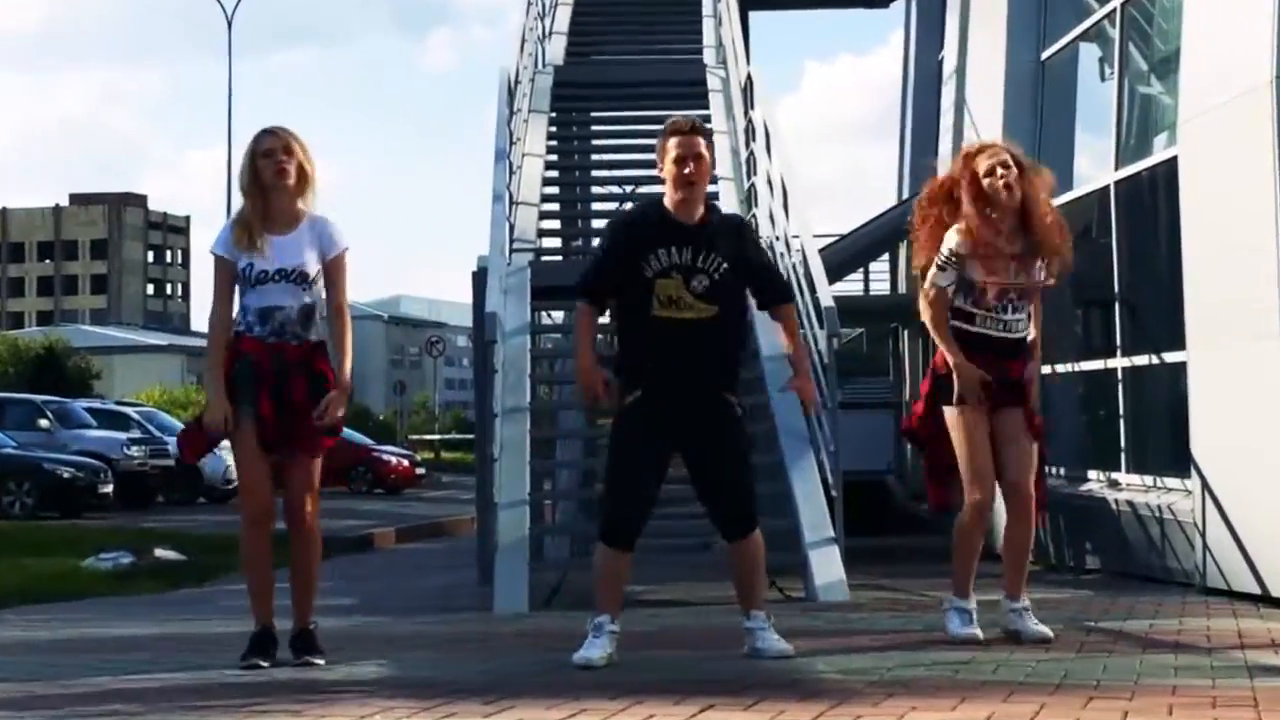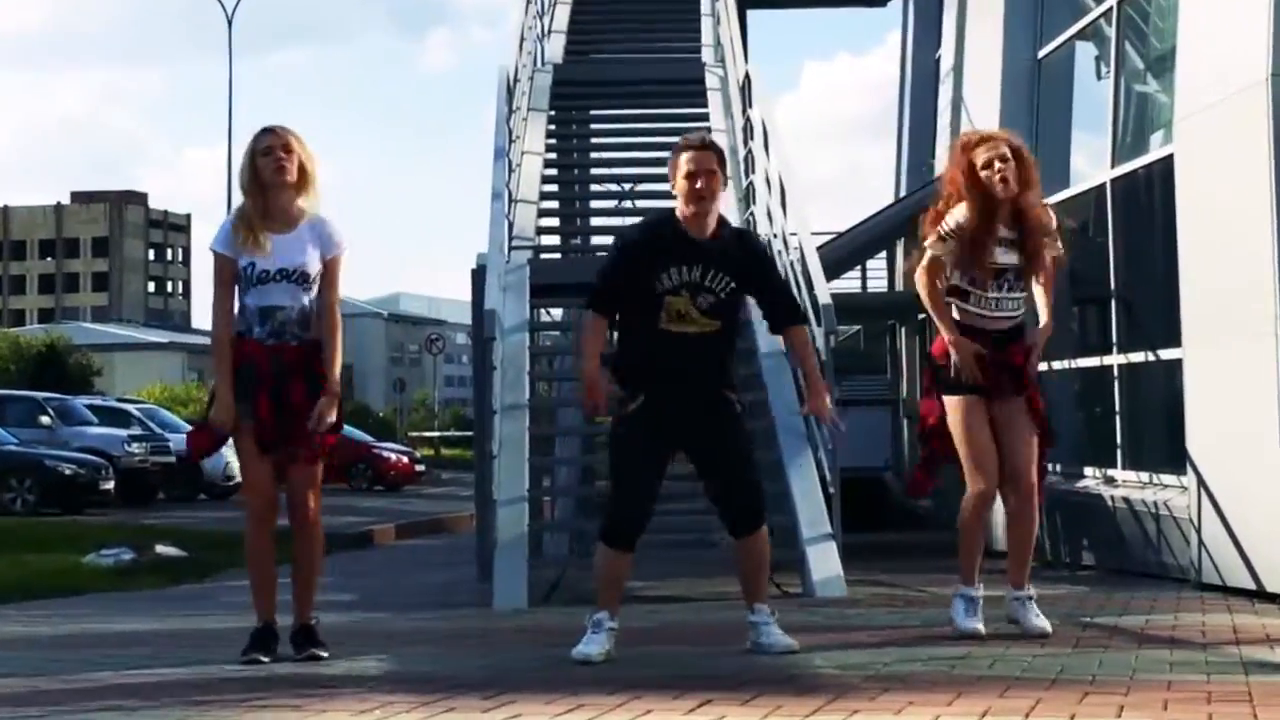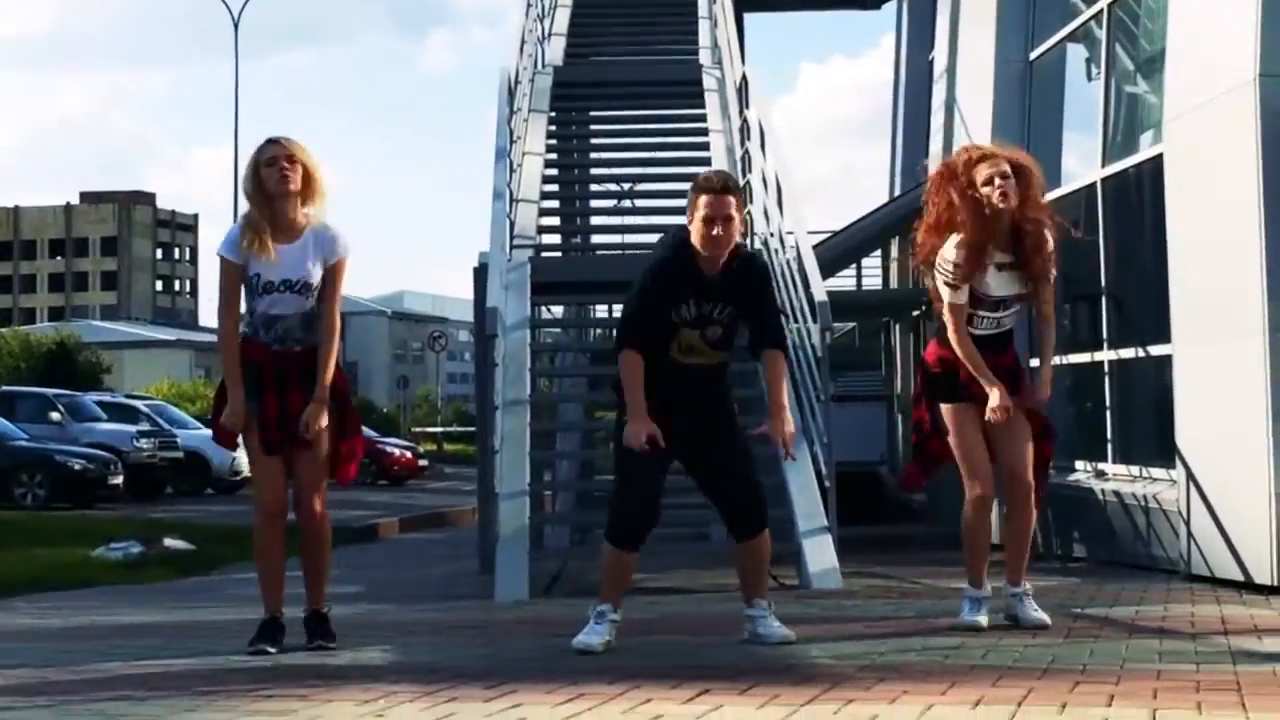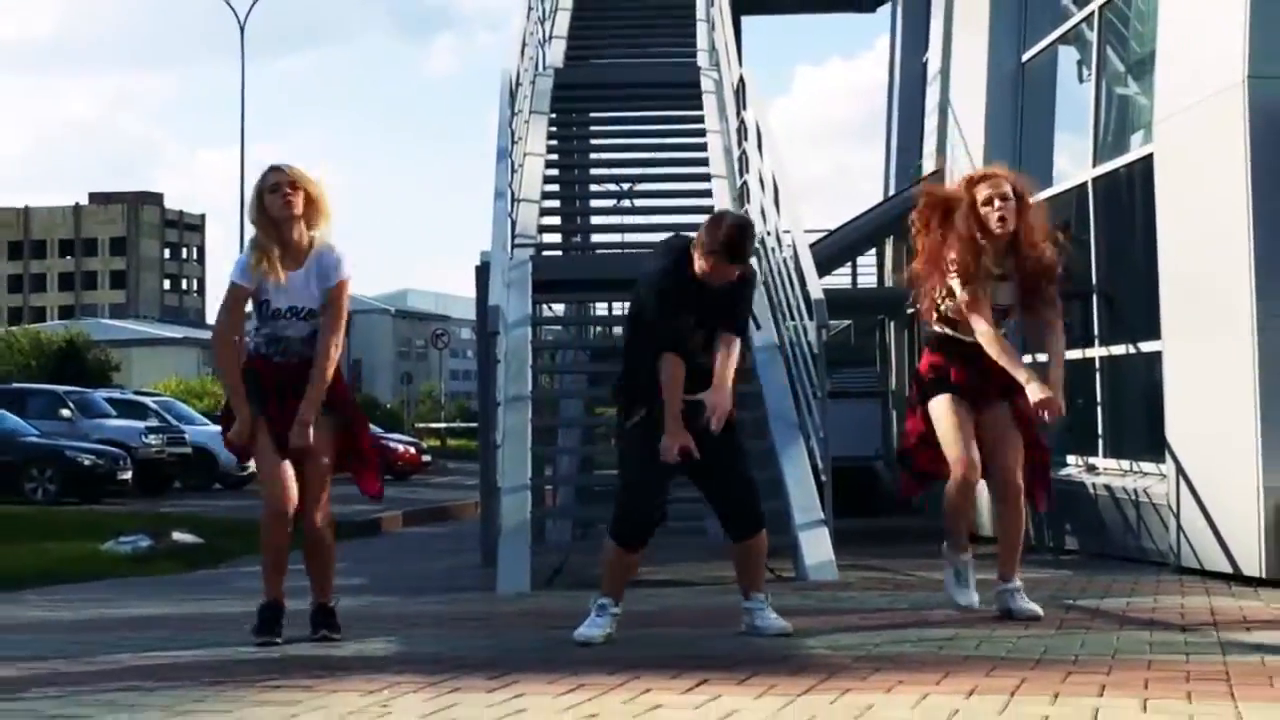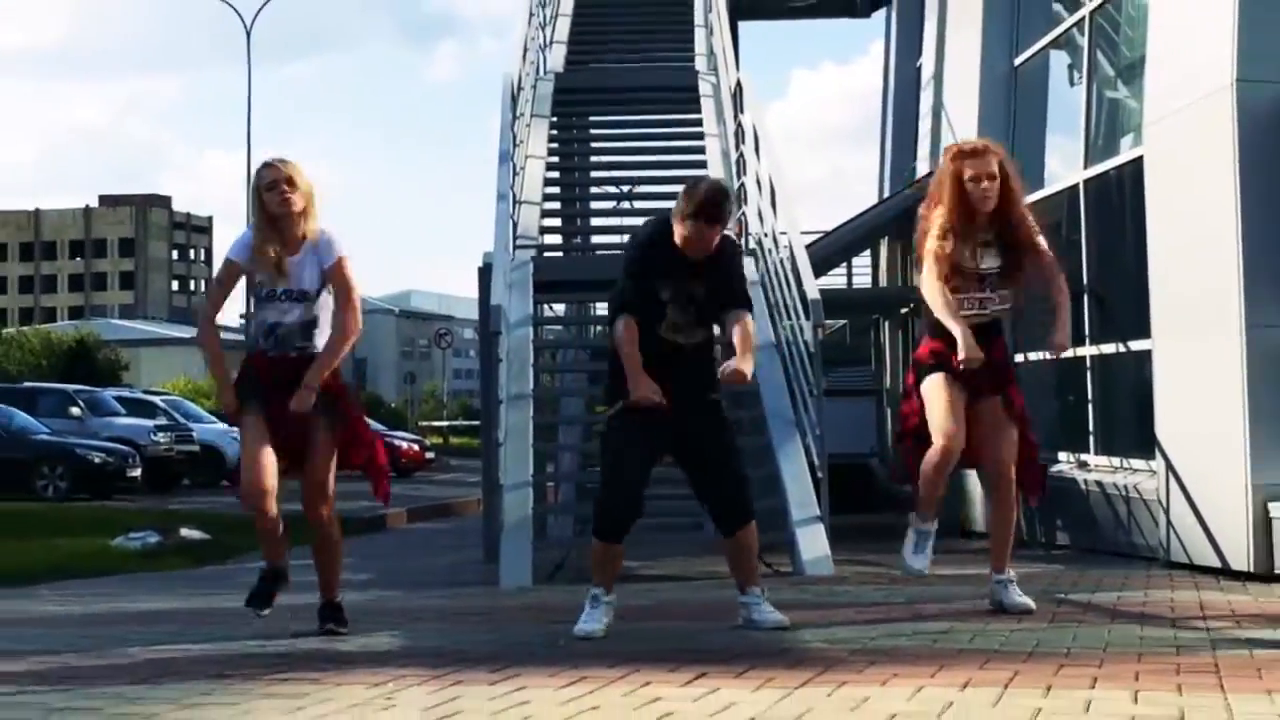
dt=0.1s
person 1, frame 1
left shoulder: (322, 232)
right shoulder: (236, 234)
left elbow: (338, 313)
right elbow: (221, 315)
left wrist: (342, 384)
right wrist: (216, 390)
left hip: (305, 368)
right hip: (250, 367)
left knee: (302, 507)
right knee: (256, 507)
person 1, frame 2
left shoulder: (320, 231)
right shoulder: (234, 231)
left elbow: (330, 315)
right elbow: (222, 317)
left wrist: (332, 390)
right wrist: (223, 393)
left hip: (304, 367)
right hip: (251, 368)
left knee: (303, 502)
right knee: (260, 504)
right ankle: (264, 625)
person 1, frame 3
left shoulder: (325, 237)
right shoulder: (242, 237)
left elbow: (329, 322)
right elbow: (228, 320)
left wrist: (321, 398)
right wrist: (234, 395)
left hip: (309, 369)
right hip: (259, 369)
left knee: (310, 501)
right knee: (270, 502)
left ankle: (316, 611)
right ankle: (272, 617)
person 1, frame 4
left shoulder: (329, 259)
right shoulder: (253, 261)
left elbow: (333, 341)
right elbow: (225, 339)
left wrist: (307, 414)
right wrist: (238, 410)
left hip: (316, 384)
right hip: (263, 380)
left knee: (313, 509)
right knee: (281, 501)
left ankle: (324, 607)
right ankle: (273, 603)
person 1, frame 5
left shoulder: (325, 245)
right shoulder: (249, 246)
left elbow: (350, 322)
right elbow: (207, 313)
left wrist: (311, 386)
right wrist: (223, 384)
left hip: (316, 378)
right hip: (262, 378)
left knee: (319, 504)
right knee: (257, 488)
left ankle: (331, 600)
right ankle: (274, 565)
person 2, frame 1
left shoulder: (735, 233)
right shoulder: (631, 227)
left elbow: (777, 296)
right elbow: (590, 297)
left wrist: (801, 365)
right wrist: (585, 360)
left hip: (713, 397)
right hip: (645, 395)
left knee: (739, 511)
right knee: (622, 512)
person 2, frame 2
left shoulder: (746, 248)
right shoulder: (644, 239)
left elbow: (788, 315)
right elbow: (600, 304)
left wrist: (814, 386)
right wrist: (592, 369)
left hip: (712, 397)
right hip: (646, 398)
left knee: (748, 506)
right knee: (625, 512)
person 2, frame 3
left shoulder: (750, 269)
right shoulder: (664, 266)
left elbow: (770, 341)
right elbow: (631, 341)
left wrist: (780, 409)
right wrist: (637, 415)
left hip: (710, 406)
right hip: (652, 409)
left knee: (749, 507)
right knee: (632, 514)
left ankle: (758, 613)
right ankle: (604, 616)
person 2, frame 4
left shoulder: (742, 277)
right shoulder: (668, 275)
left elbow: (731, 337)
right elbow: (667, 349)
left wrist: (723, 388)
right wrist: (671, 425)
left hip: (707, 408)
right hip: (650, 410)
left knee: (745, 506)
right knee: (638, 513)
left ankle: (755, 606)
right ankle: (604, 609)
person 2, frame 5
left shoulder: (726, 253)
right shoulder: (647, 246)
left elbow: (739, 311)
right elbow: (625, 311)
left wrist: (745, 357)
right wrist: (634, 373)
left hip: (696, 396)
right hip: (636, 400)
left knee: (734, 501)
right knee: (617, 504)
left ankle: (752, 598)
right ankle: (601, 599)
person 3, frame 1
left shoulder: (1042, 236)
right shoulder: (962, 237)
right elbow: (929, 306)
left wrist: (1036, 361)
right wrist: (959, 366)
left hip: (1013, 372)
right hip: (963, 369)
left knee: (1023, 494)
right knee: (979, 495)
person 3, frame 2
left shoulder: (1036, 222)
right shoulder: (962, 221)
right elbow: (924, 276)
left wrist: (1042, 324)
right wrist: (948, 332)
left hip: (1011, 357)
right hip: (959, 361)
left knee: (1025, 481)
right knee: (984, 482)
person 3, frame 3
left shoulder: (1036, 238)
right shoulder: (960, 248)
left elbow: (1045, 307)
right elbow: (955, 331)
left wrist: (1046, 371)
right wrist: (992, 388)
left hip: (1003, 362)
right hip: (952, 366)
left knee: (1023, 483)
right knee: (981, 487)
left ankle: (1017, 593)
right ankle: (976, 591)
person 3, frame 4
left shoulder: (1032, 255)
right shoulder: (960, 258)
left elbow: (1052, 319)
right elbow: (983, 327)
left wrist: (1055, 378)
right wrist: (1028, 382)
left hip: (994, 371)
right hip: (945, 367)
left knee: (1013, 484)
right knee: (964, 470)
left ankle: (1009, 588)
right ankle: (957, 553)
person 3, frame 5
left shoulder: (1016, 229)
right shoulder: (945, 227)
left elbow: (1055, 279)
right elbow: (930, 281)
left wrist: (1062, 324)
right wrist: (961, 332)
left hip: (993, 357)
right hip: (944, 354)
left knee: (1006, 476)
right knee: (950, 443)
left ankle: (1001, 580)
right ankle: (924, 521)
